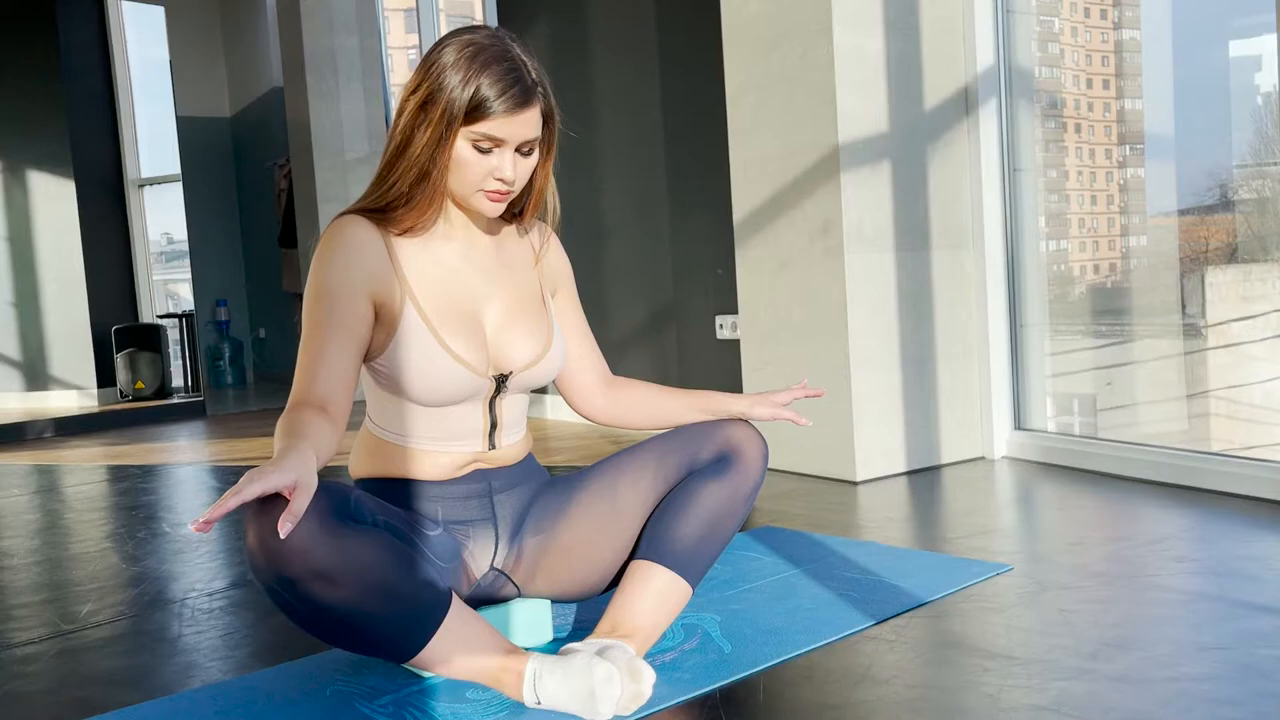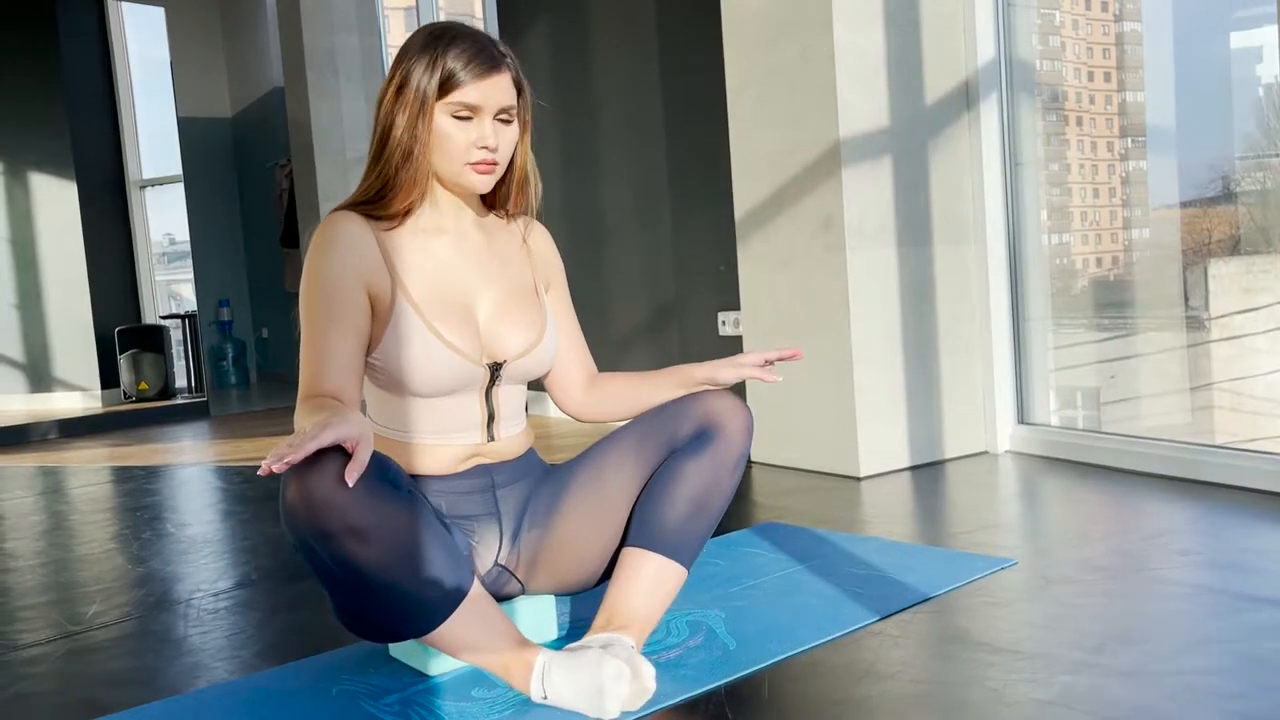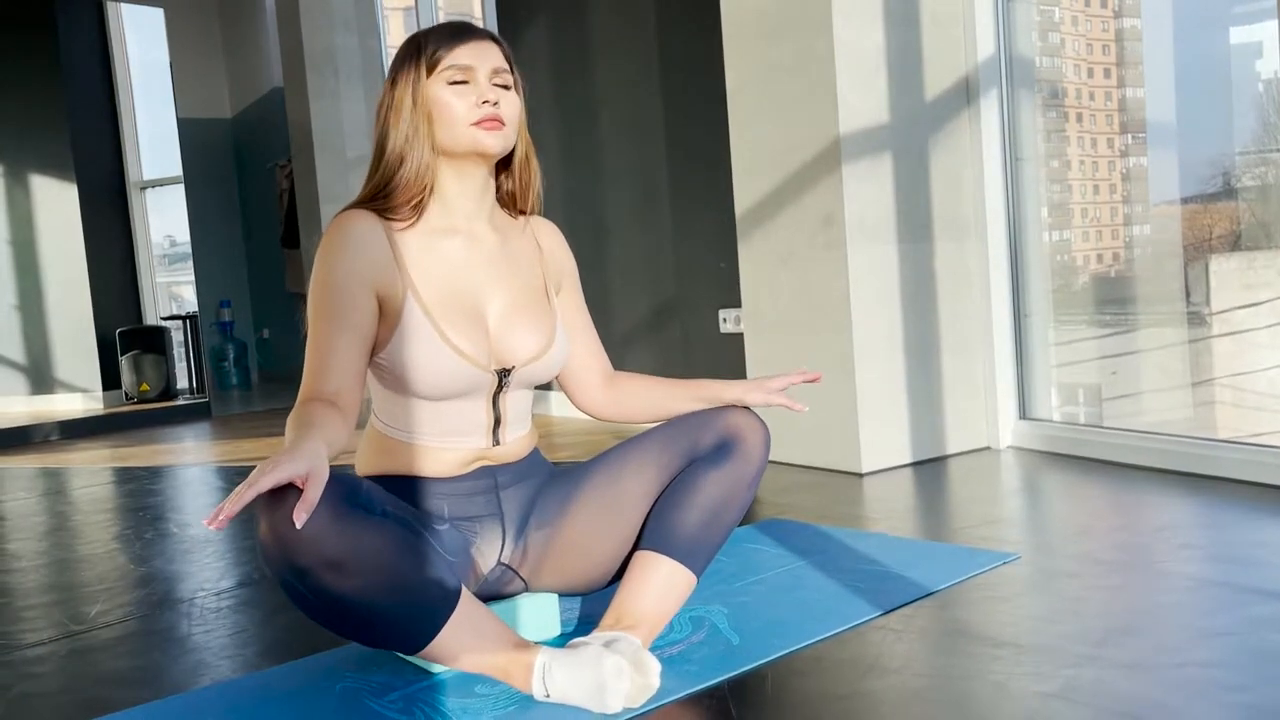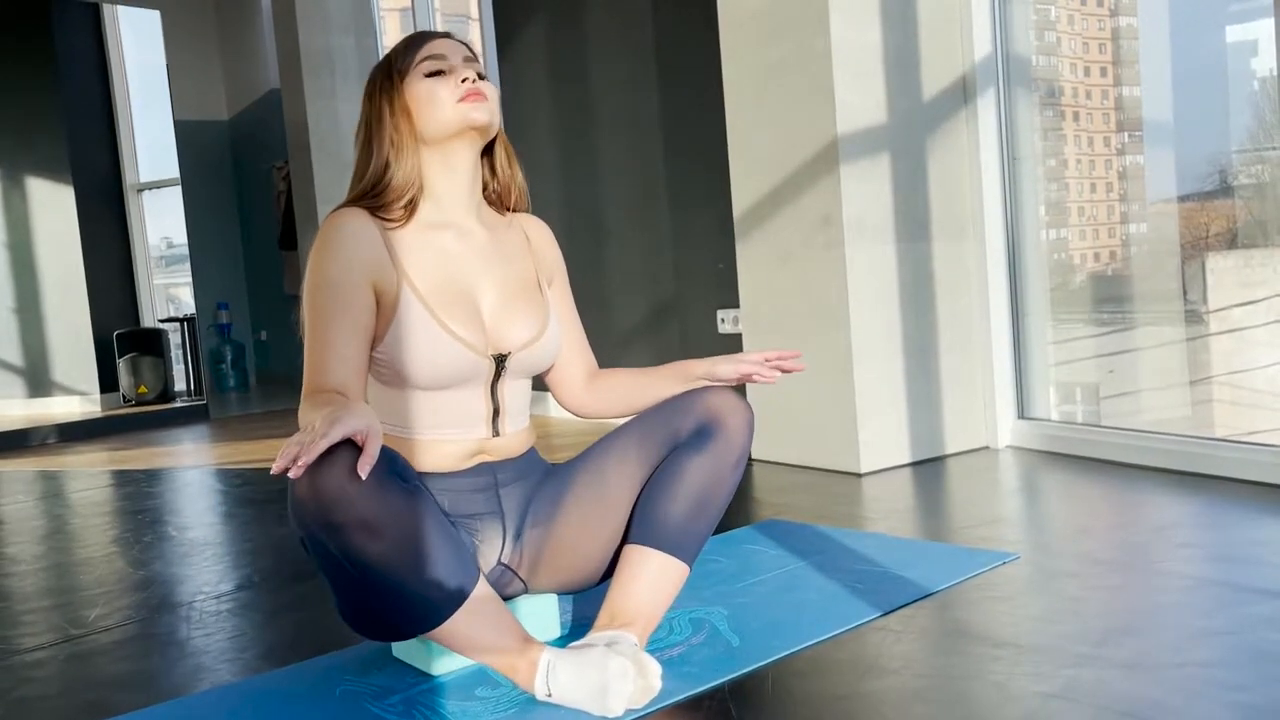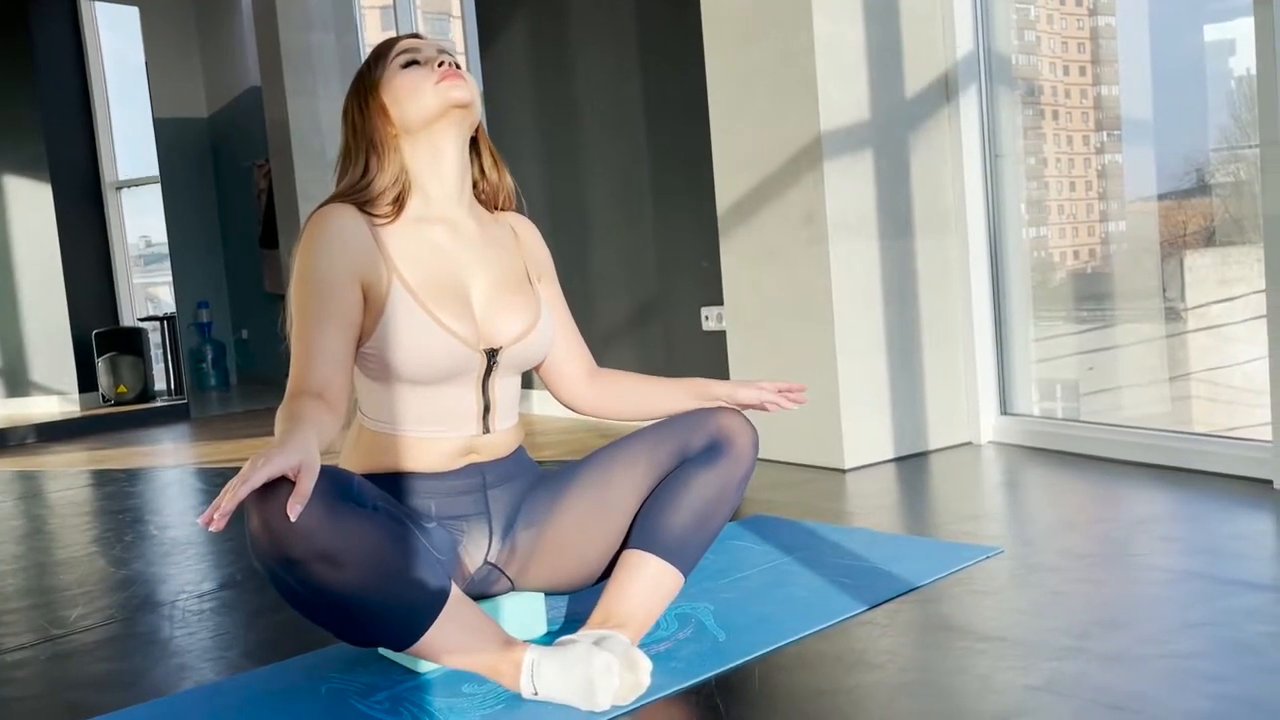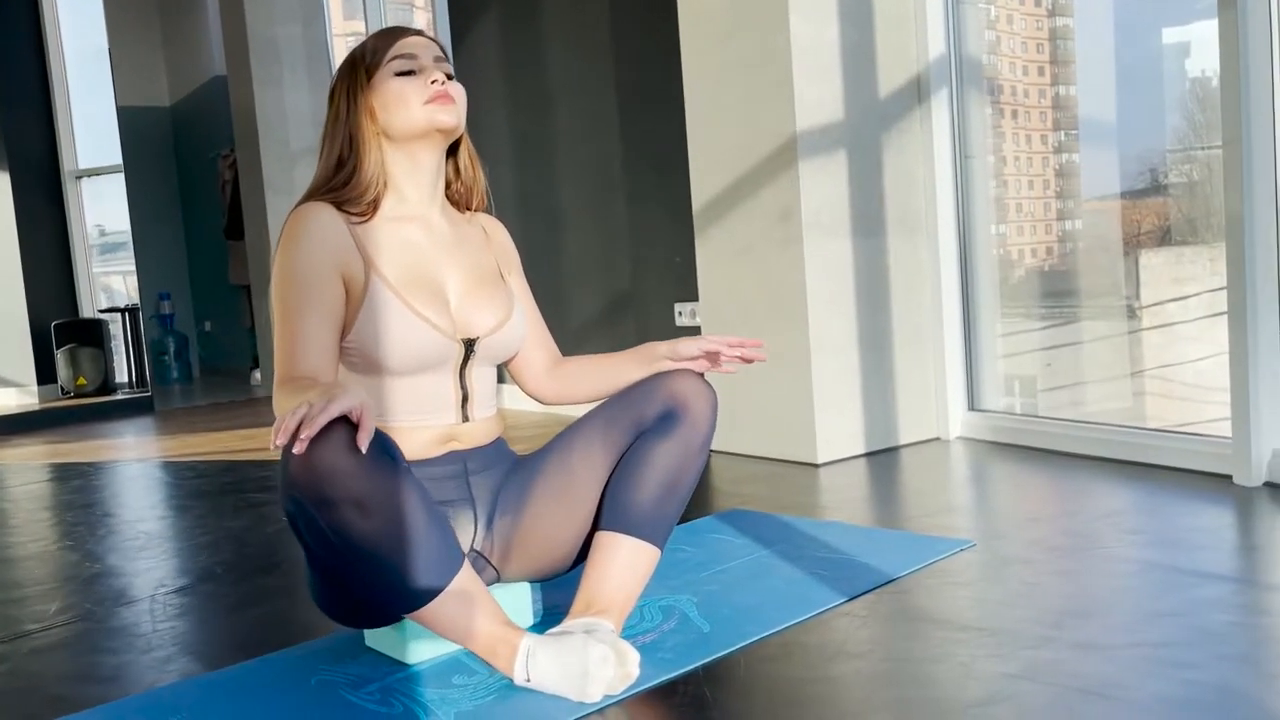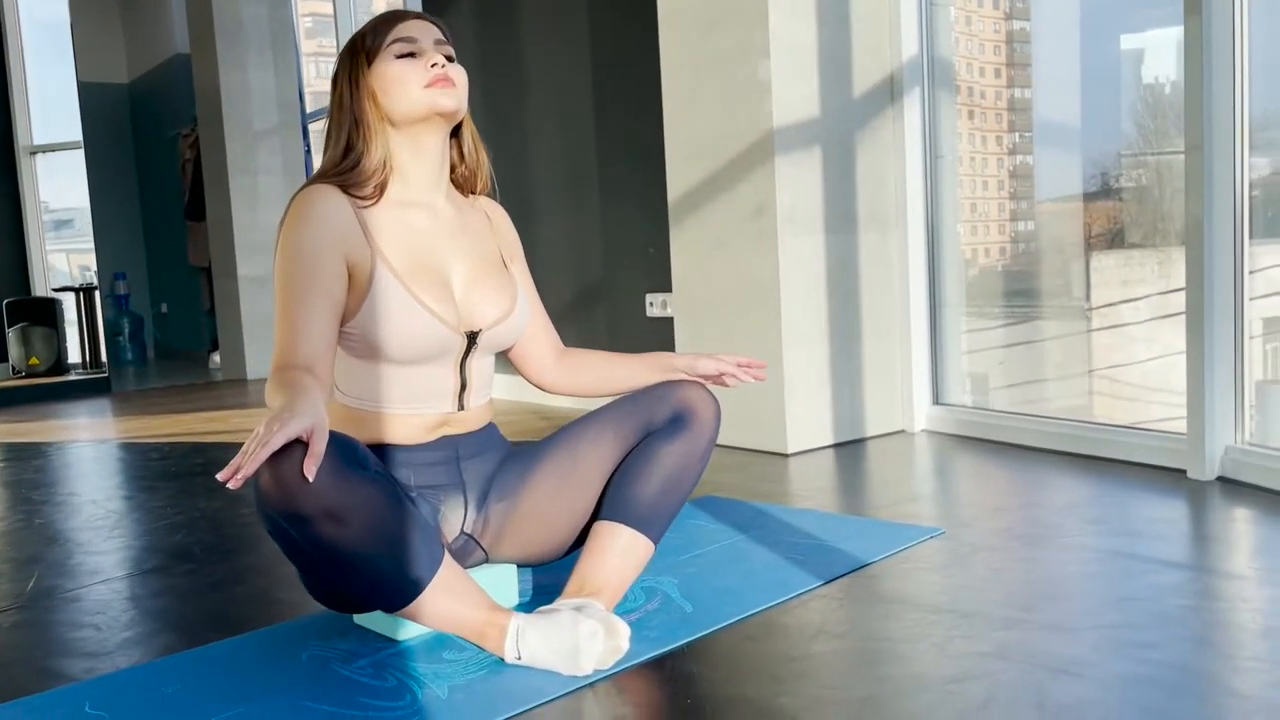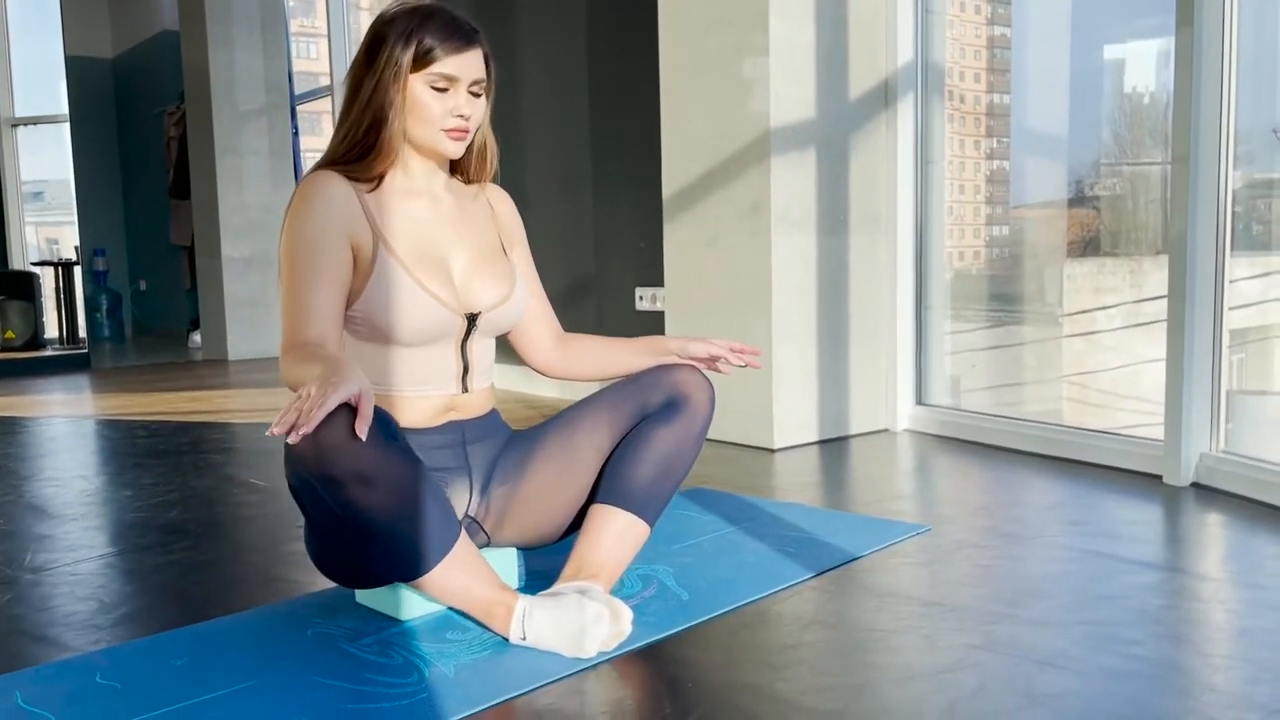
dt=0.7s
person 1, frame 1
left shoulder: (537, 246)
right shoulder: (362, 245)
left elbow: (597, 392)
right elbow: (319, 403)
left wrist: (733, 402)
right wrist: (298, 457)
left hip: (524, 514)
right hip: (411, 529)
left knee: (732, 448)
right knee: (286, 533)
left ankle: (611, 653)
person 1, frame 2
left shoulder: (528, 241)
right shoulder: (353, 241)
left elbow: (582, 391)
right elbow: (323, 397)
left wrist: (709, 370)
right wrist: (340, 421)
left hip: (529, 510)
right hip: (412, 531)
left knee: (718, 417)
right knee: (322, 486)
left ankle: (613, 646)
person 1, frame 3
left shoulder: (541, 241)
right shoulder: (364, 239)
left elbow: (598, 387)
right elbow: (329, 398)
left wrist: (732, 389)
right wrist: (308, 446)
left hip: (529, 509)
right hip: (415, 526)
left knee: (734, 435)
right knee: (299, 521)
left ankle: (618, 645)
person 1, frame 4
left shoulder: (530, 238)
right shoulder: (358, 237)
left elbow: (582, 387)
right elbow: (328, 393)
left wrist: (708, 368)
right wrist: (345, 414)
left hip: (530, 508)
right hip: (416, 531)
left knee: (718, 415)
right knee: (334, 479)
left ankle: (615, 644)
person 1, frame 5
left shoulder: (518, 237)
right shoulder: (346, 233)
left elbow: (581, 383)
right elbow: (317, 394)
left wrist: (715, 389)
right wrist: (298, 441)
left hip: (516, 506)
right hip: (402, 525)
left knee: (723, 435)
right knee: (288, 514)
left ankle: (606, 642)
right ankle: (519, 666)
person 1, frame 6
left shoulder: (487, 235)
right shoulder: (324, 228)
left elbow: (548, 375)
right elbow: (297, 384)
left wrist: (665, 352)
right wrist: (332, 396)
left hip: (500, 498)
right hip: (389, 525)
left knee: (681, 396)
right knee: (326, 455)
left ankle: (593, 629)
right ankle: (518, 651)
person 1, frame 7
left shoulder: (488, 219)
right shoulder: (328, 212)
left elbow: (549, 362)
right elbow: (296, 368)
left wrist: (675, 363)
right wrist: (303, 404)
left hip: (490, 482)
right hip: (380, 502)
left knee: (686, 408)
right knee: (293, 474)
left ankle: (582, 610)
right ankle: (506, 631)
person 1, frame 8
left shoulder: (492, 206)
right shoulder: (333, 197)
left elbow: (549, 347)
right elbow: (303, 350)
left wrist: (669, 347)
right wrist: (334, 373)
left hip: (491, 465)
right hip: (392, 488)
left knee: (680, 390)
right knee: (330, 439)
left ankle: (581, 593)
right ankle: (513, 613)
